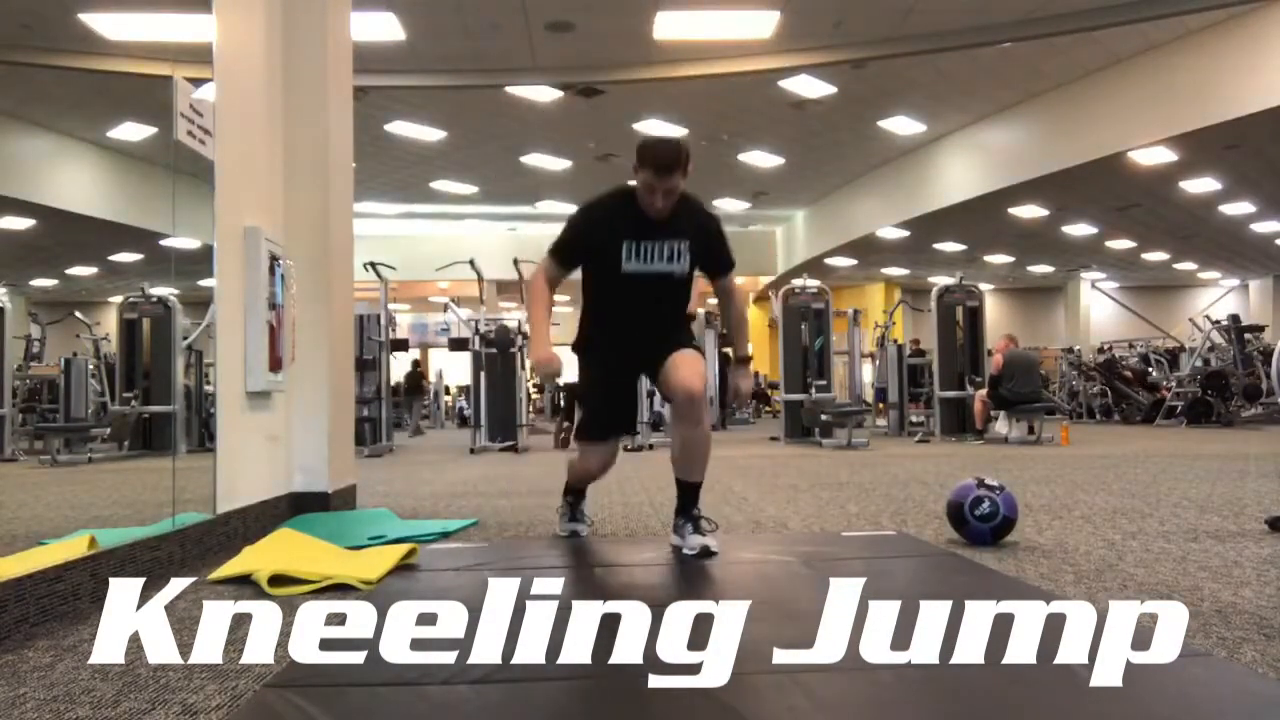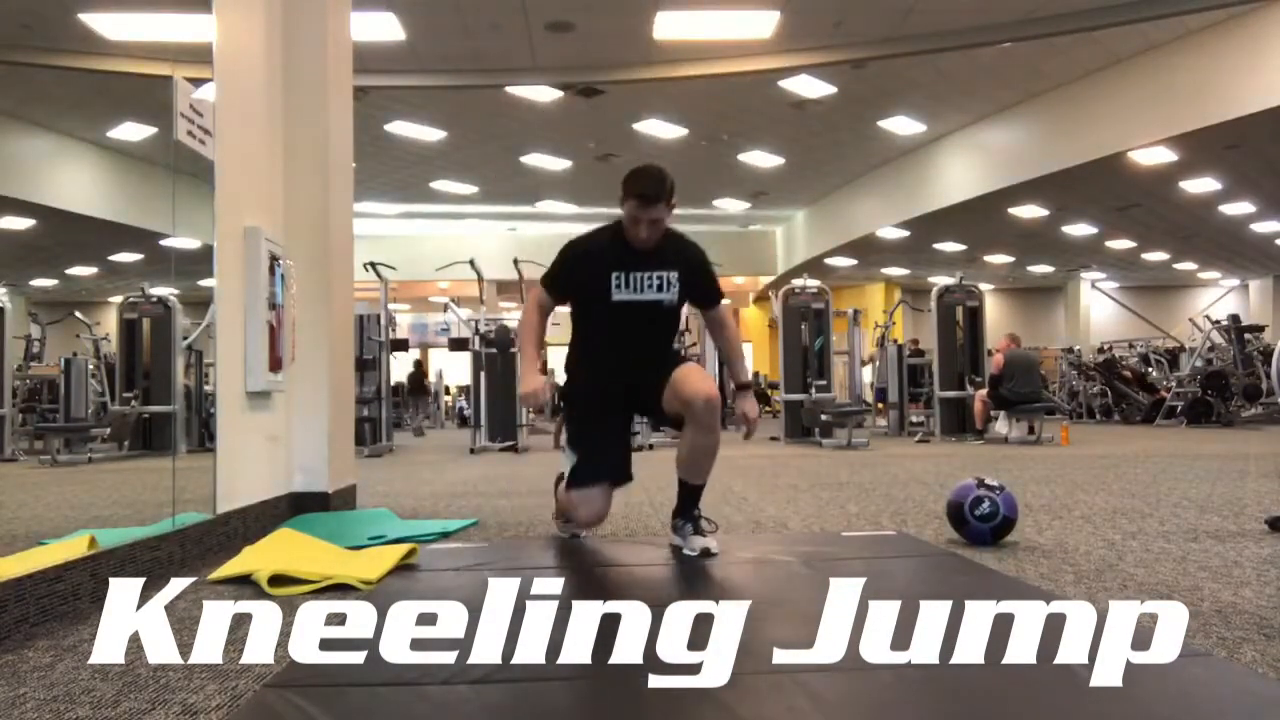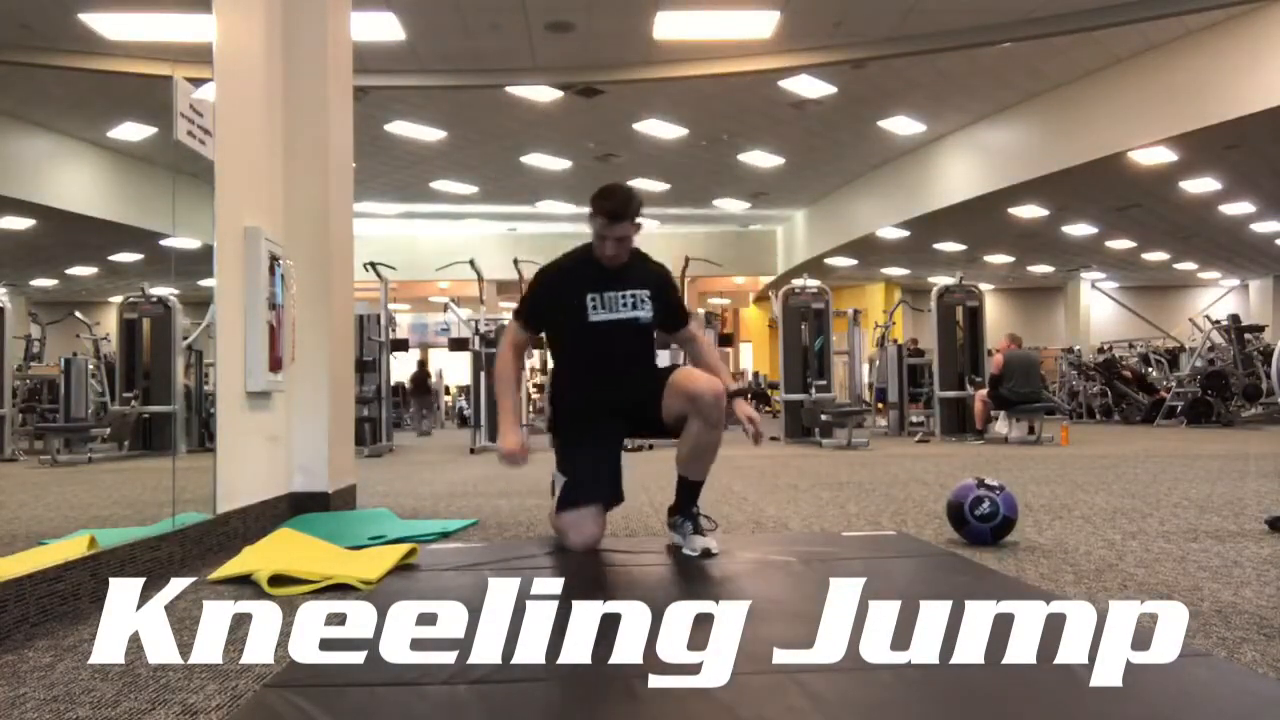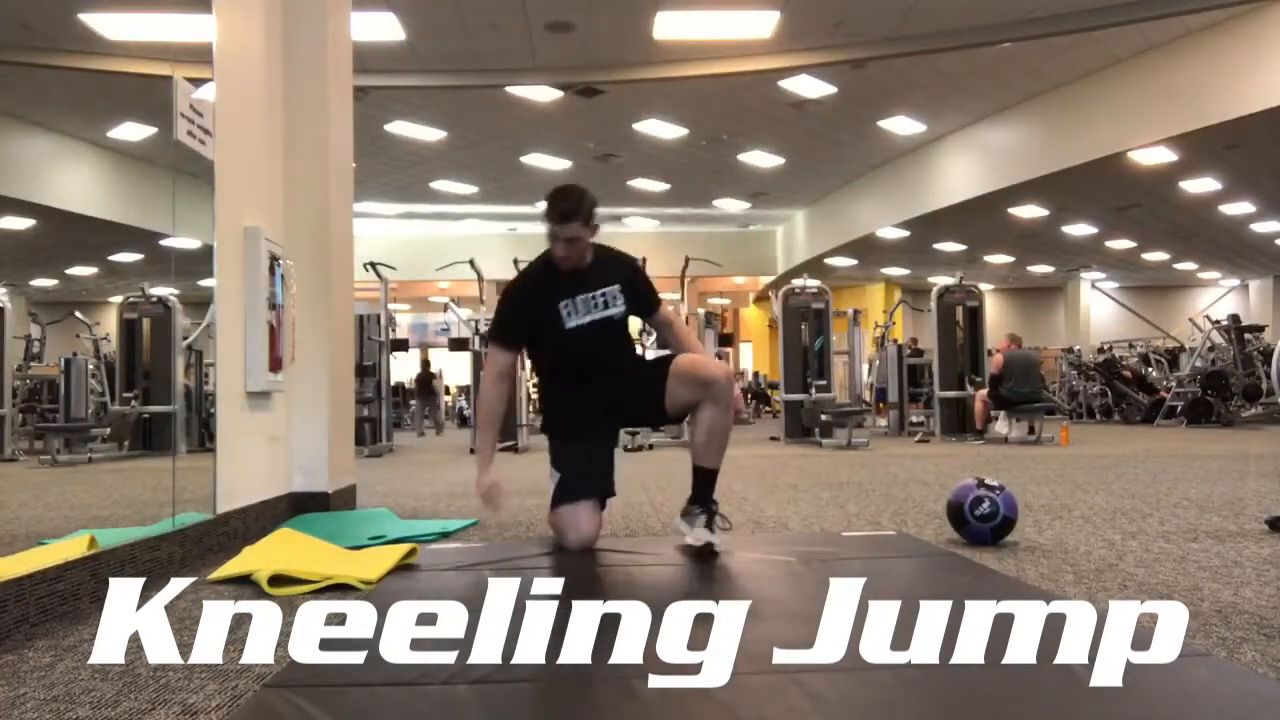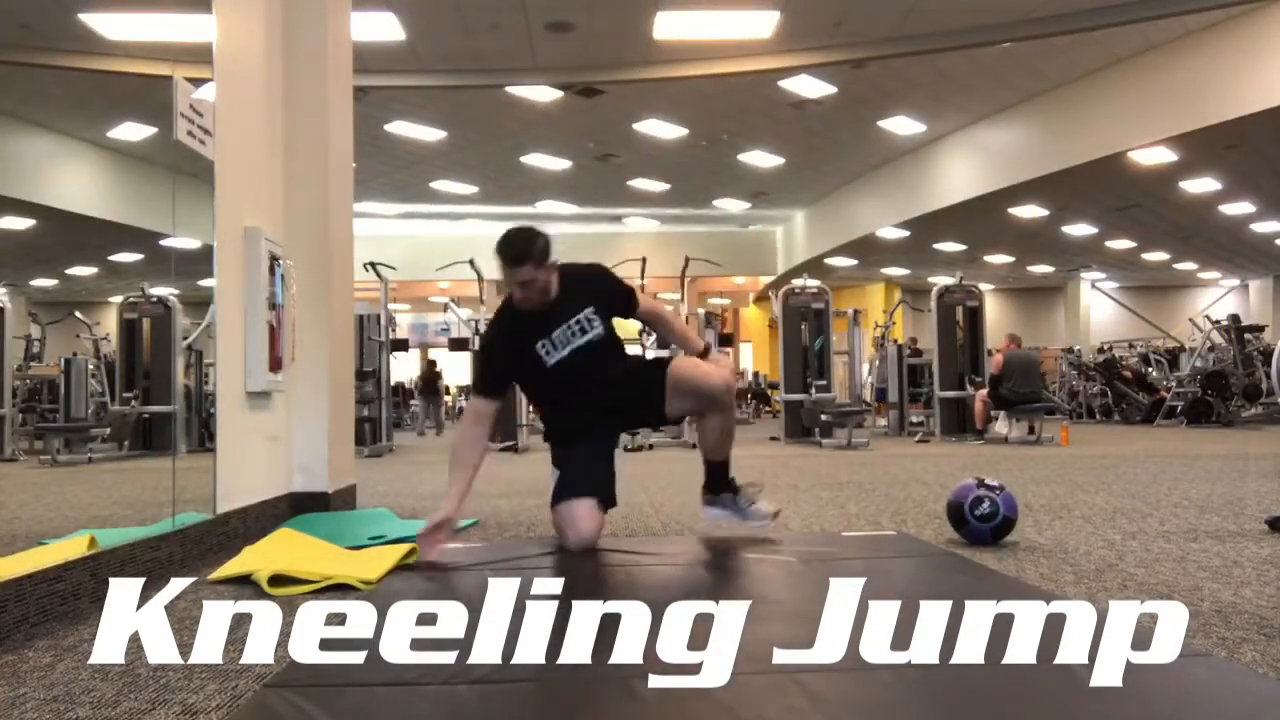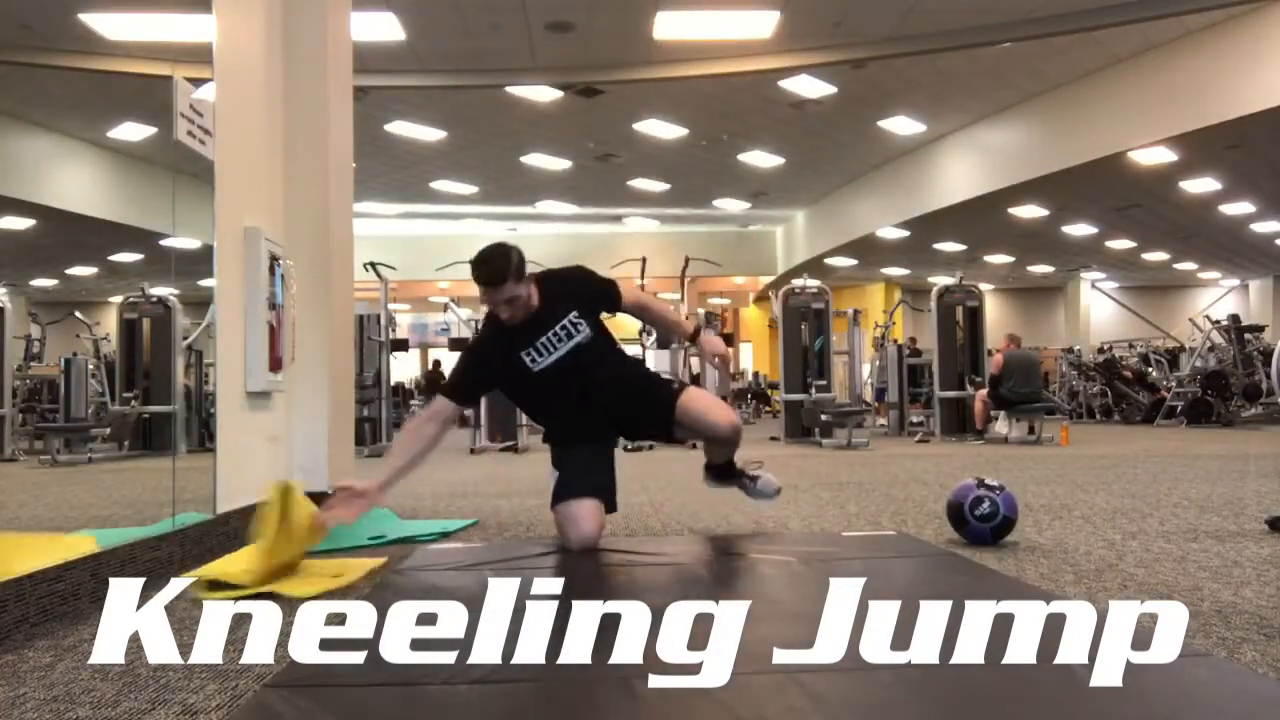
dt=0.2s
person 1, frame 1
left shoulder: (701, 223)
right shoulder: (598, 218)
left elbow: (726, 292)
right elbow: (545, 276)
left wrist: (742, 361)
right wrist: (540, 339)
left hip: (668, 333)
right hip: (607, 340)
left knee: (692, 390)
right knee: (594, 461)
left ankle: (687, 517)
right ankle: (572, 496)
person 1, frame 2
left shoulder: (686, 256)
right shoulder: (585, 253)
left elbow: (720, 320)
right elbow: (536, 308)
left wrist: (744, 389)
right wrist: (530, 372)
left hip: (656, 368)
right hip: (596, 381)
left knee: (704, 397)
right knee: (584, 514)
left ankle: (686, 517)
right ankle: (567, 489)
person 1, frame 3
left shoulder: (654, 277)
right shoulder: (556, 279)
left elbow: (693, 340)
right elbow: (511, 347)
left wrist: (736, 398)
right wrist: (508, 427)
left hip: (641, 390)
right hip: (581, 409)
left knee: (707, 393)
right knee: (581, 539)
left ankle: (684, 516)
right ankle: (565, 491)
person 1, frame 4
left shoulder: (621, 267)
right shoulder: (525, 292)
left elbow: (664, 323)
right elbow: (497, 374)
left wrist: (713, 381)
right wrist: (484, 466)
left hip: (629, 382)
right hip: (575, 410)
left knee: (716, 378)
right knee: (579, 536)
left ankle: (699, 509)
right ankle: (567, 491)
person 1, frame 5
left shoulder: (591, 281)
right shoulder: (503, 336)
left elbow: (651, 313)
right elbow: (477, 419)
left wrist: (704, 354)
right wrist: (452, 503)
right hip: (575, 423)
left knee: (717, 384)
right knee: (580, 537)
left ankle: (719, 491)
right ankle: (570, 494)
person 1, frame 6
left shoulder: (573, 285)
right shoulder: (490, 349)
left elbow: (637, 302)
right elbow: (434, 417)
left wrist: (696, 336)
right wrist: (377, 484)
left hip: (627, 388)
right hip: (577, 427)
left knee: (724, 426)
right knee: (581, 536)
left ankle: (722, 470)
right ankle: (575, 495)
